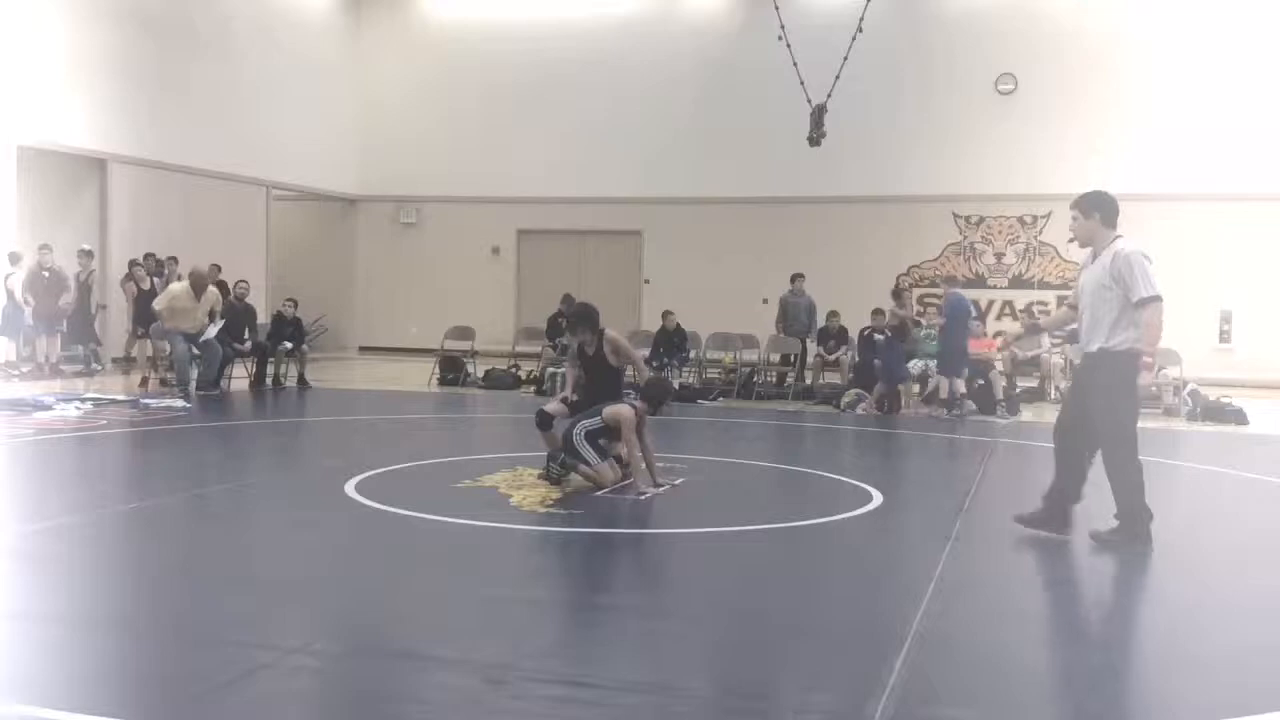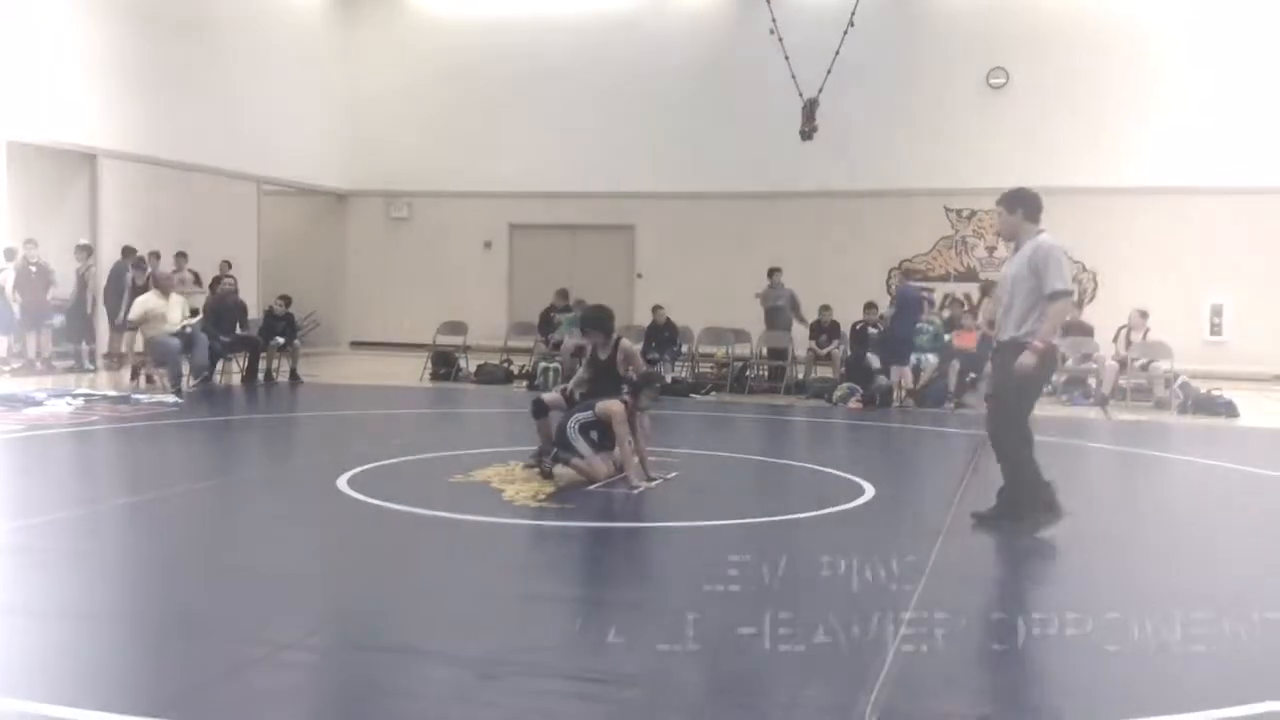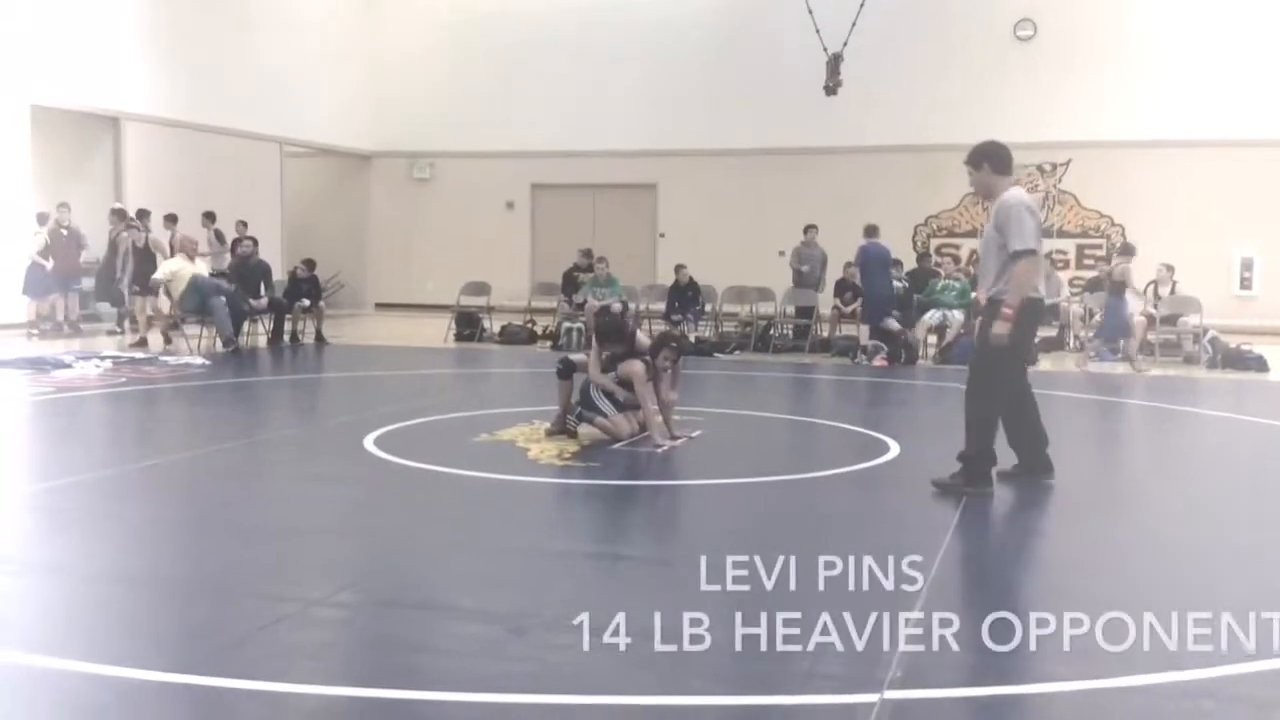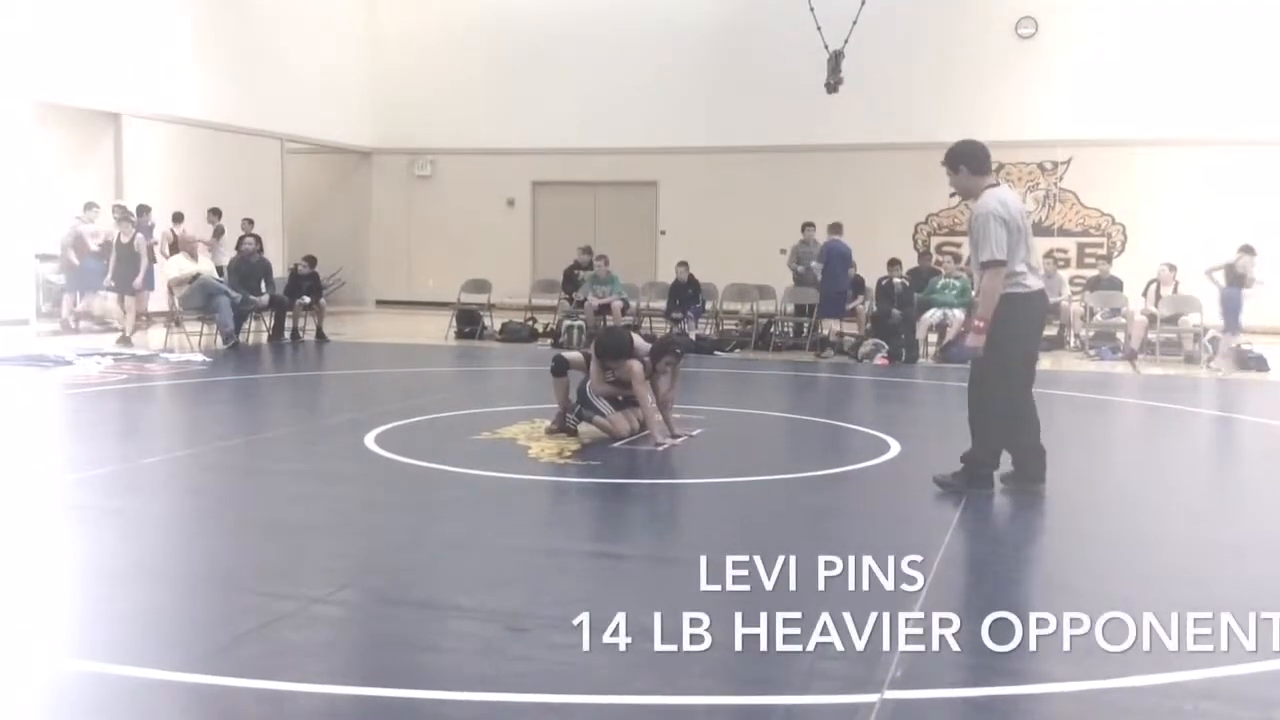
dt=0.7s
person 1, frame 1
left shoulder: (1126, 256)
right shoulder: (1091, 260)
left elbow: (1152, 308)
right elbow: (1074, 310)
left wrist: (1146, 361)
right wrist: (1033, 327)
left hip: (1118, 364)
right hip: (1093, 362)
left knee: (1118, 447)
right knee: (1068, 434)
left ankle: (1135, 527)
right ankle: (1056, 512)
person 1, frame 2
left shoulder: (1046, 249)
right shoulder: (1019, 253)
left elbow: (1062, 301)
left wrist: (1037, 347)
right wrist: (1001, 351)
left hip: (1028, 354)
right hip: (1010, 352)
left knee: (1006, 428)
right knee: (1007, 429)
left ankle: (1041, 502)
right ankle: (1014, 503)
person 1, frame 3
left shoulder: (1013, 204)
right shoulder: (1004, 204)
left elbow: (1026, 262)
left wrist: (1004, 315)
right wrist: (996, 310)
left hip: (1009, 308)
right hip: (1006, 307)
left knee: (983, 390)
right knee: (1011, 389)
left ankle: (975, 473)
right ankle: (1034, 461)
person 1, frame 4
left shoulder: (986, 209)
right shoulder: (1006, 196)
left elbow: (995, 272)
left wrist: (978, 326)
left hip: (1012, 305)
right hip: (1031, 300)
left knee: (985, 390)
right knee: (1016, 390)
left ankle: (979, 471)
right ankle: (1029, 466)
